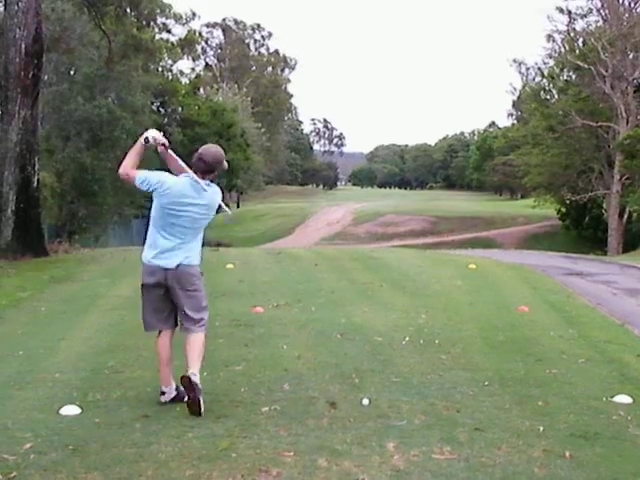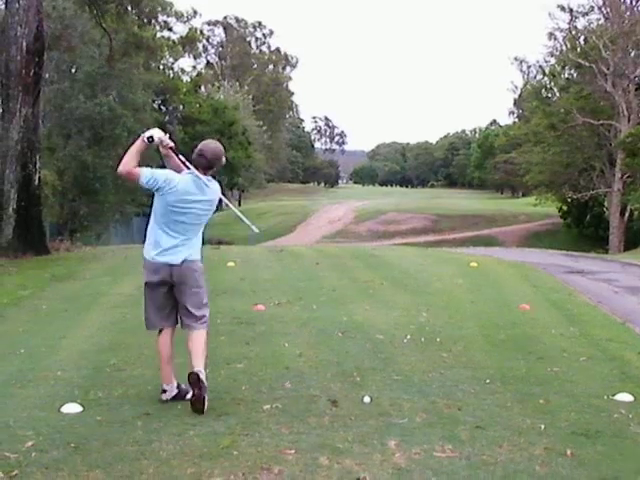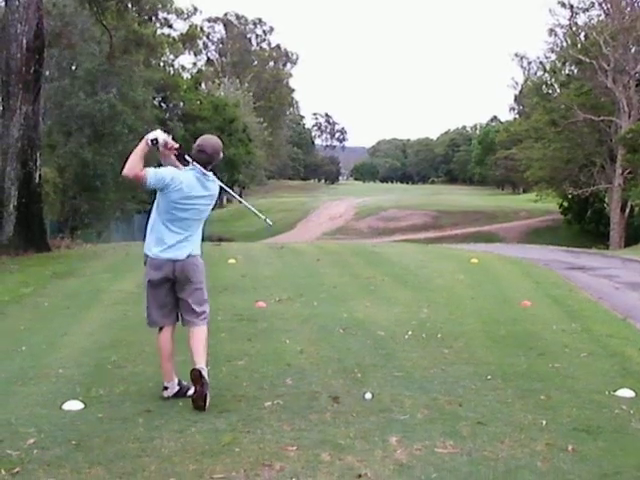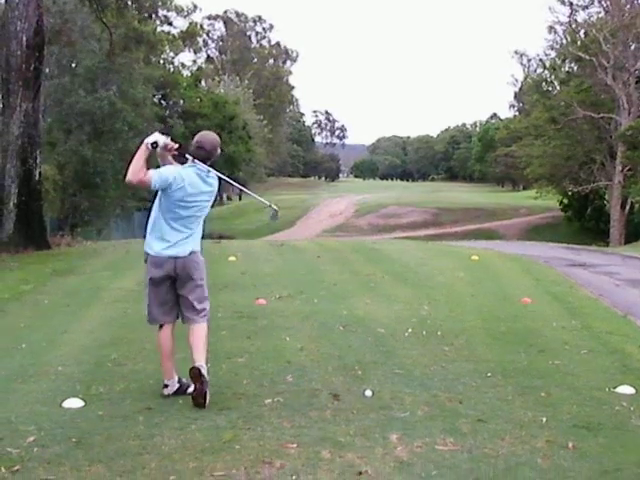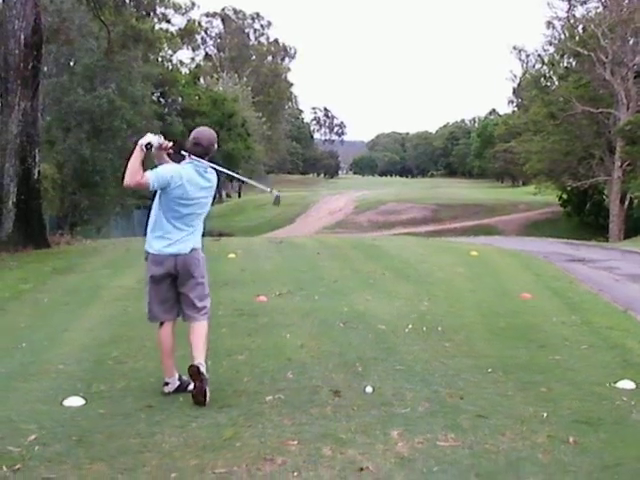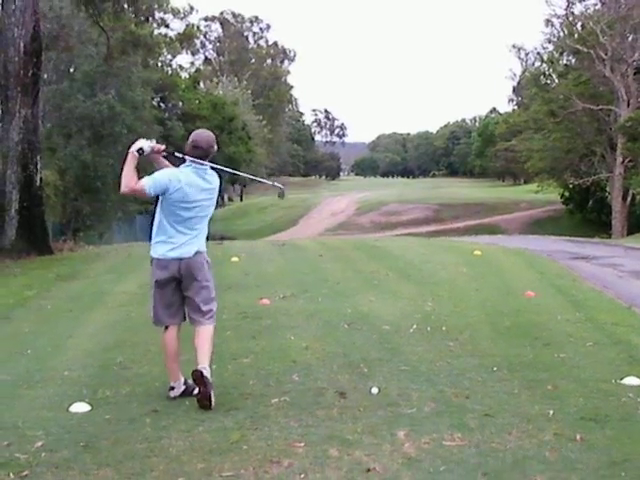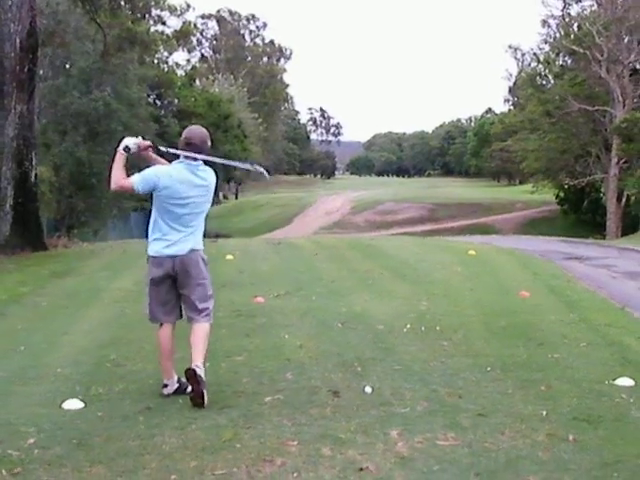
dt=0.1s
person 1, frame 1
left shoulder: (165, 183)
right shoulder: (214, 196)
left elbow: (125, 172)
left wrist: (144, 140)
right wrist: (168, 154)
left hip: (154, 267)
right hip: (186, 269)
left knee: (164, 327)
right knee: (196, 326)
left ankle: (169, 388)
right ankle: (193, 375)
person 1, frame 2
left shoulder: (169, 181)
right shoulder: (213, 191)
left elbow: (124, 169)
left wrist: (144, 139)
right wrist: (169, 155)
left hip: (156, 263)
right hip: (188, 265)
left knee: (164, 326)
right knee: (197, 323)
left ankle: (169, 387)
right ankle: (198, 372)
person 1, frame 3
left shoulder: (173, 178)
right shoulder: (212, 186)
left elbow: (130, 172)
left wrist: (147, 141)
right wrist: (168, 155)
left hip: (157, 260)
right hip: (188, 261)
left knee: (165, 323)
right knee: (197, 320)
left ankle: (170, 384)
right ankle: (201, 368)
person 1, frame 4
left shoulder: (175, 176)
right shoulder: (212, 181)
left elbow: (133, 178)
left wrist: (147, 145)
right wrist: (165, 156)
left hip: (159, 257)
right hip: (189, 258)
left knee: (165, 321)
right knee: (198, 317)
left ankle: (171, 382)
right ankle: (200, 367)
person 1, frame 5
left shoulder: (173, 174)
right shoulder: (211, 177)
left elbow: (131, 181)
left wrist: (141, 146)
right wrist: (161, 156)
left hip: (160, 255)
right hip: (190, 255)
left knee: (166, 318)
right knee: (198, 314)
left ankle: (171, 379)
right ankle: (199, 364)
person 1, frame 6
left shoulder: (170, 179)
right shoulder: (213, 179)
left elbow: (128, 187)
left wrist: (134, 153)
right wrist: (158, 160)
left hip: (163, 259)
right hip: (195, 259)
left knee: (171, 322)
right knee: (204, 318)
left ankle: (176, 383)
right ankle: (203, 369)
person 1, frame 7
left shoulder: (161, 176)
right shoulder: (209, 176)
left elbow: (117, 185)
left wrist: (122, 150)
right wrist: (150, 155)
left hip: (160, 257)
right hip: (191, 256)
left knee: (165, 320)
right knee: (201, 316)
left ankle: (169, 381)
right ankle: (197, 367)
